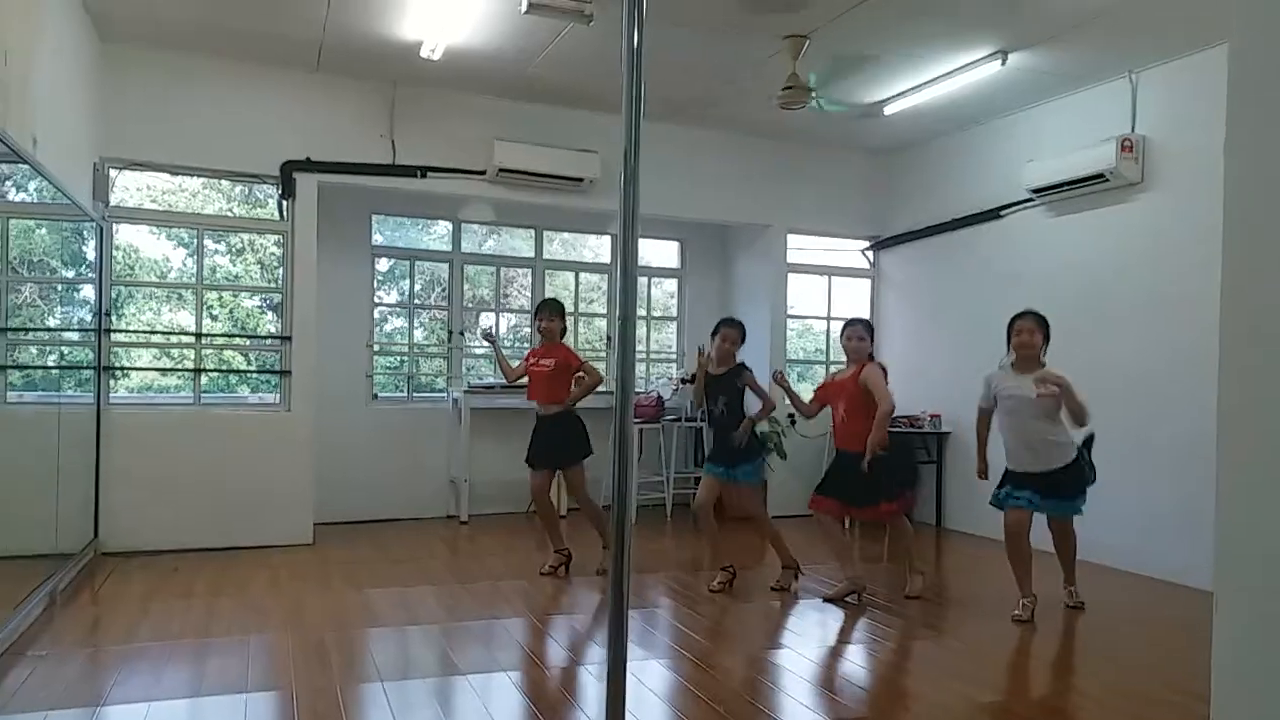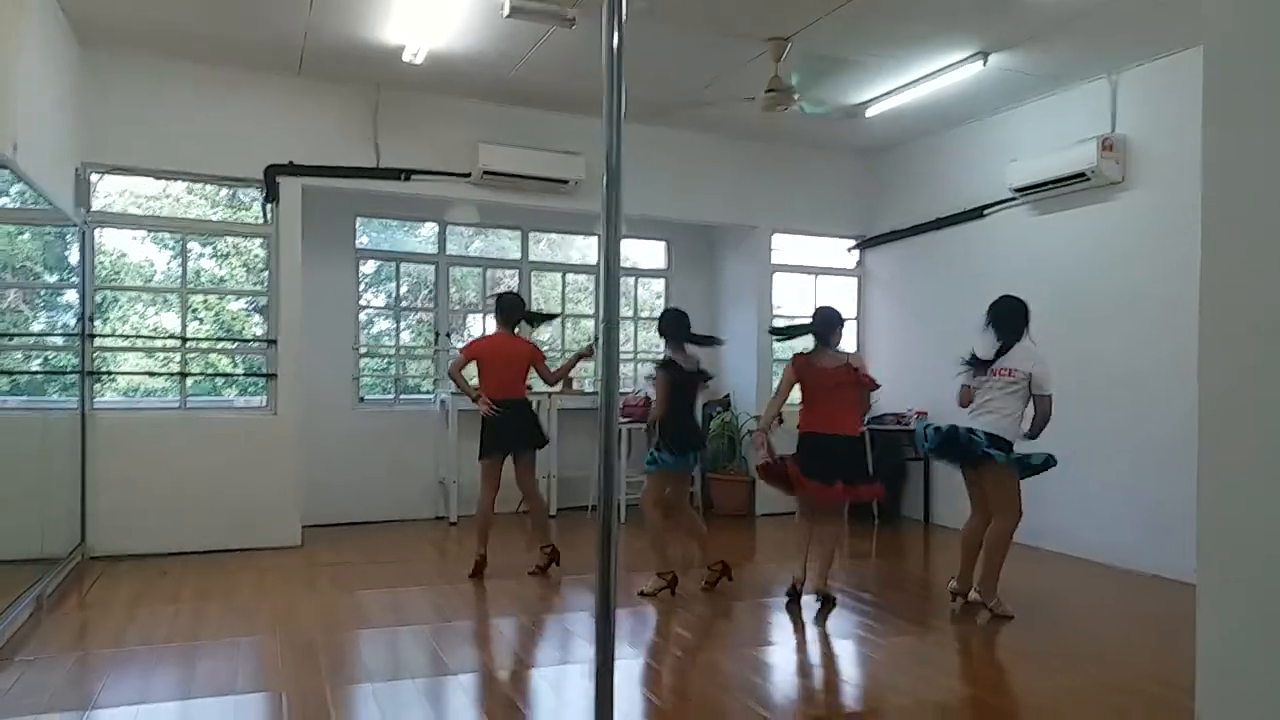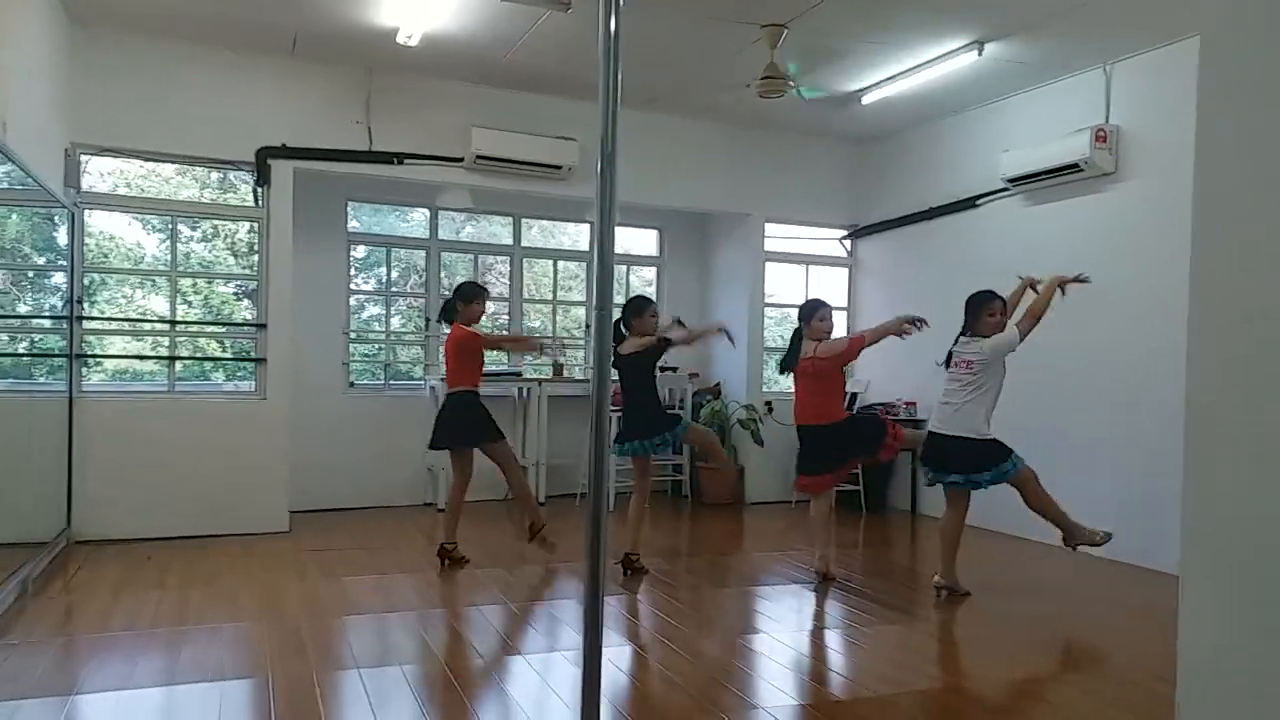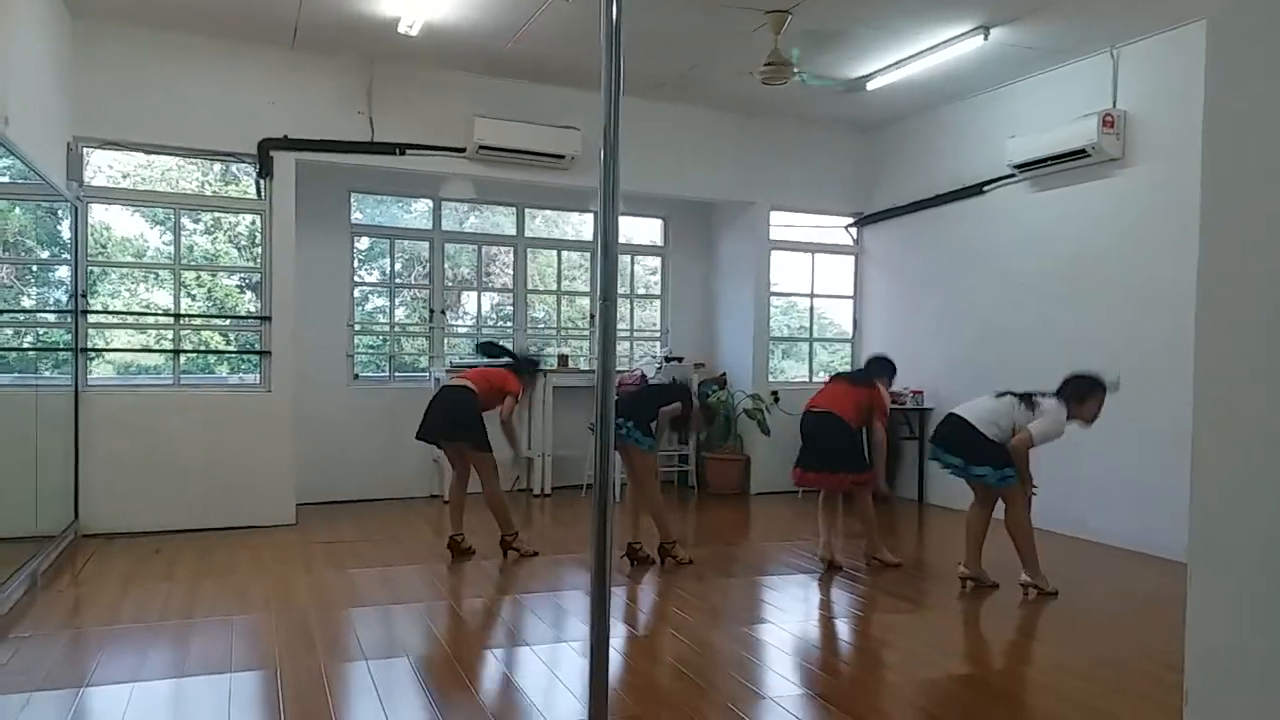
dt=0.7s
person 1, frame 1
left shoulder: (1054, 379)
right shoulder: (995, 379)
left elbow: (1081, 420)
right elbow: (984, 416)
left wrist: (1062, 388)
right wrist: (981, 458)
left hip: (1060, 467)
right hip: (1019, 470)
left knee: (1062, 531)
right knee: (1014, 528)
left ankle: (1070, 585)
right ankle: (1026, 597)
person 1, frame 2
left shoulder: (983, 357)
right shoulder: (1033, 359)
left elbow: (963, 401)
right elbow: (1044, 410)
right wrist: (1031, 433)
left hip: (965, 436)
right hip: (994, 442)
left knee: (981, 514)
right knee: (1008, 515)
left ankle: (962, 582)
right ankle: (985, 590)
person 1, frame 3
left shoulder: (963, 343)
right shoulder: (991, 348)
left elbow: (1009, 313)
right elbow: (1030, 320)
left wrist: (1025, 285)
right wrist: (1054, 282)
left hip: (940, 438)
right hip: (970, 441)
left knee: (956, 505)
right knee: (1027, 480)
left ankle: (946, 575)
right ankle: (1074, 532)
person 1, frame 4
left shoulder: (1048, 406)
right shoulder: (1057, 420)
left elbow: (1016, 441)
right elbow: (1018, 445)
left wrist: (1023, 479)
right wrist: (1024, 483)
left hip: (955, 425)
right hip: (972, 435)
left knee: (986, 496)
right knee: (1016, 499)
left ankle: (971, 566)
right ankle: (1032, 573)
person 2, frame 1
left shoulder: (870, 371)
right shoulder: (833, 379)
left elbow: (886, 407)
right elbow: (808, 411)
left wrist: (872, 448)
right wrist: (787, 389)
left hip: (871, 458)
right hip: (845, 458)
left knee: (892, 517)
right knee: (826, 515)
left ankle: (915, 572)
right ankle: (853, 579)
person 2, frame 2
left shoulder: (798, 362)
right shoulder: (855, 363)
left elbow: (777, 400)
right elbow: (863, 407)
left wrist: (761, 433)
left hip: (810, 442)
right hip: (846, 444)
left knee: (808, 510)
right knee: (834, 515)
left ankle: (800, 574)
right ankle: (821, 582)
person 2, frame 3
left shoulder: (800, 353)
right shoulder: (829, 350)
left elbow: (860, 338)
right elbow: (869, 336)
left wrist: (894, 326)
right wrist: (905, 320)
left hip: (810, 432)
right hip: (835, 428)
left knee: (821, 496)
right knee: (892, 436)
left ankle: (822, 561)
person 2, frame 4
left shoulder: (840, 381)
right shoulder: (879, 394)
right elbow: (878, 438)
right wrist: (880, 479)
left hip: (811, 421)
right hip: (836, 426)
left knee: (830, 487)
right knee: (862, 487)
left ankle: (827, 546)
right ankle: (874, 547)
person 3, frame 1
left shoulder: (565, 353)
right shoulder: (533, 354)
left elbow: (595, 378)
right elbow: (512, 376)
left wrist: (570, 401)
right wrist: (495, 345)
left hip: (564, 426)
right hip: (543, 425)
left knee: (577, 493)
right knee: (538, 492)
left ankle: (609, 547)
right ankle: (560, 551)
person 3, frame 2
left shoulder: (481, 344)
right shoulder: (528, 348)
left elbow: (454, 371)
right elbow: (552, 380)
left wrist: (477, 400)
right wrist: (576, 359)
left hip: (496, 419)
right hip: (522, 416)
left knee: (488, 490)
right knee: (528, 487)
left ankle: (481, 556)
right ankle: (547, 549)
person 3, frame 3
left shoulder: (461, 335)
right shoulder: (464, 335)
left elbow: (503, 343)
right elbow: (505, 342)
left wrist: (533, 344)
right wrist: (539, 343)
left hip: (455, 409)
right hip: (465, 407)
left knee: (461, 478)
right knee: (510, 466)
left ankle: (449, 545)
right ankle: (536, 526)
person 3, frame 4
left shoulder: (494, 376)
right shoulder: (513, 383)
right elbow: (505, 418)
right wrist: (516, 447)
left hip: (440, 403)
right hip: (461, 405)
left knee: (461, 472)
right knee: (489, 476)
left ankle: (457, 538)
right ankle: (510, 537)
person 4, frame 1
left shoulder: (740, 372)
right shoulder: (706, 368)
left elbow: (769, 404)
right elbow: (698, 402)
left wrist: (750, 422)
right wrist: (701, 371)
left hip: (743, 449)
right hip: (719, 450)
left knee: (754, 512)
right knee: (702, 505)
left ankle: (789, 564)
right ankle: (725, 568)
person 4, frame 2
left shoulder: (665, 366)
right shoulder: (696, 364)
left elbow: (656, 414)
left wrist: (648, 416)
left hip: (670, 443)
right hip: (692, 439)
left knee: (650, 503)
right knee: (678, 506)
left ankle: (666, 574)
right ankle: (712, 564)
person 4, frame 3
left shoulder: (620, 350)
right shoulder: (648, 344)
right elbow: (687, 338)
left wrist: (671, 328)
right wrist: (715, 328)
left hip: (632, 428)
right hip: (656, 423)
left knee: (641, 489)
right knee: (708, 439)
left ankle: (631, 555)
person 4, frame 4
left shoulder: (676, 393)
right shoulder: (688, 404)
right elbow: (664, 413)
right wrist: (654, 450)
left hip: (619, 415)
right hip: (634, 421)
left knee: (635, 482)
right knee: (650, 488)
left ankle: (634, 545)
right ankle: (668, 543)
